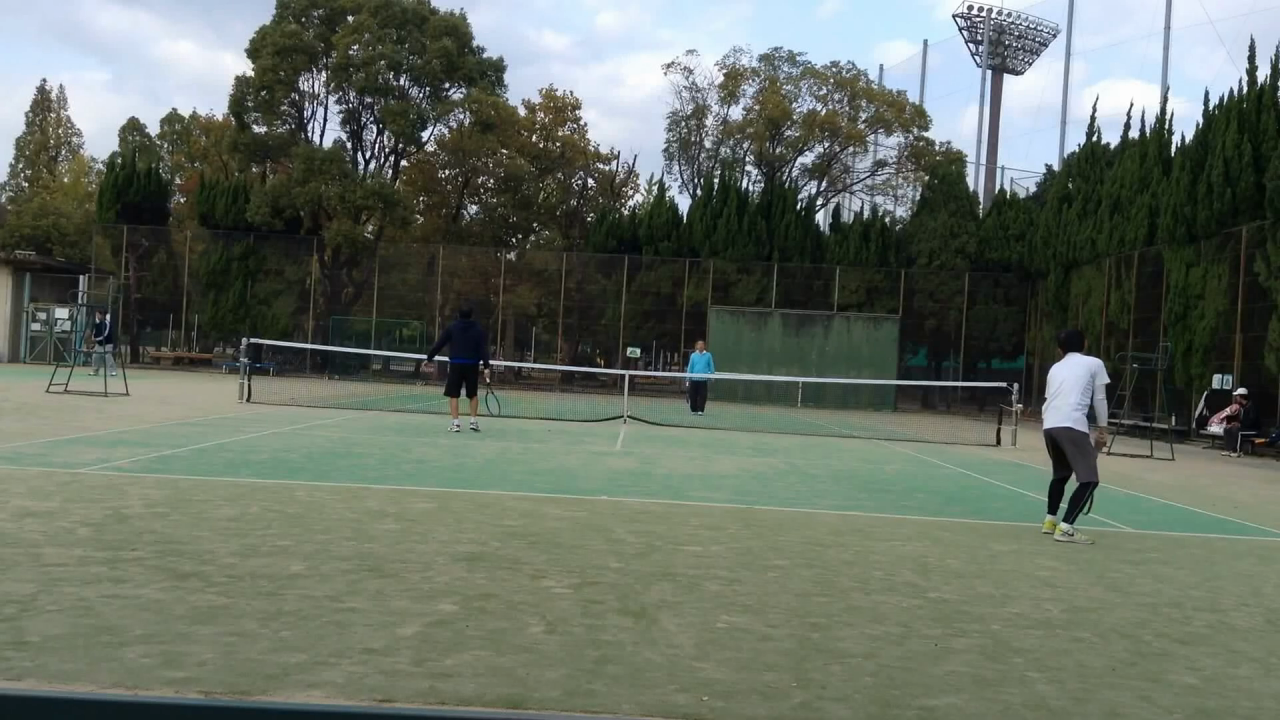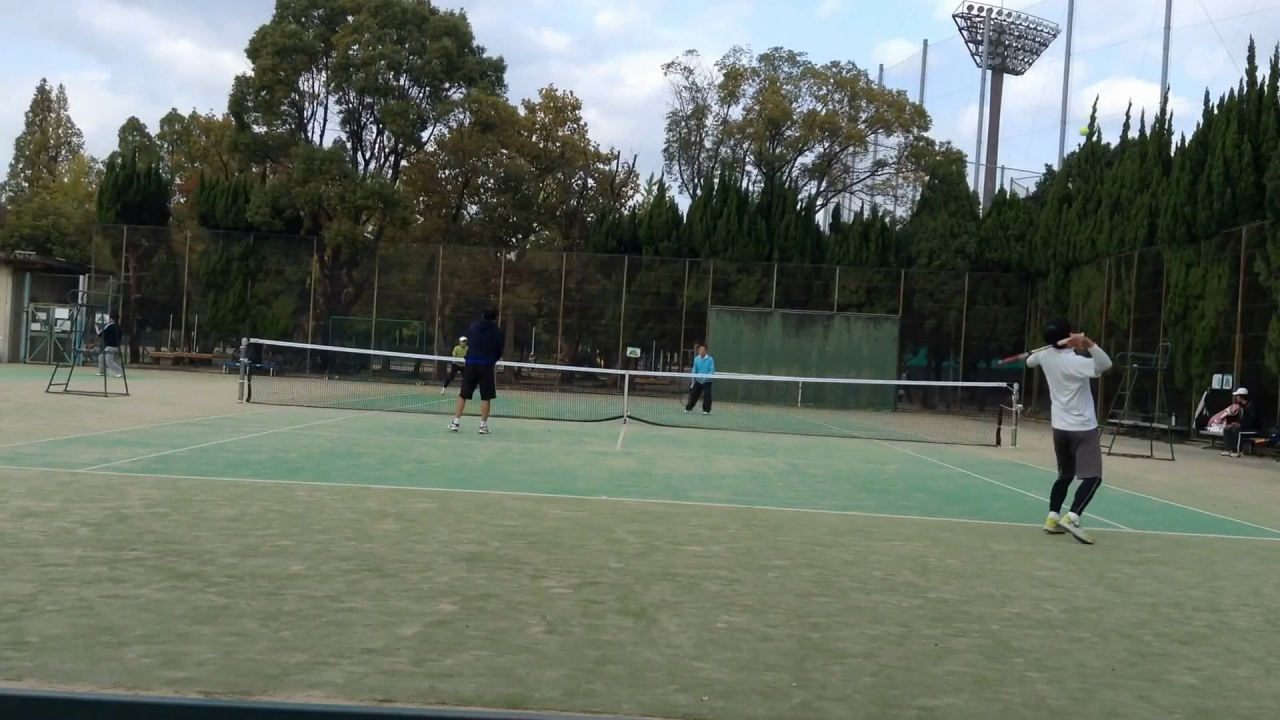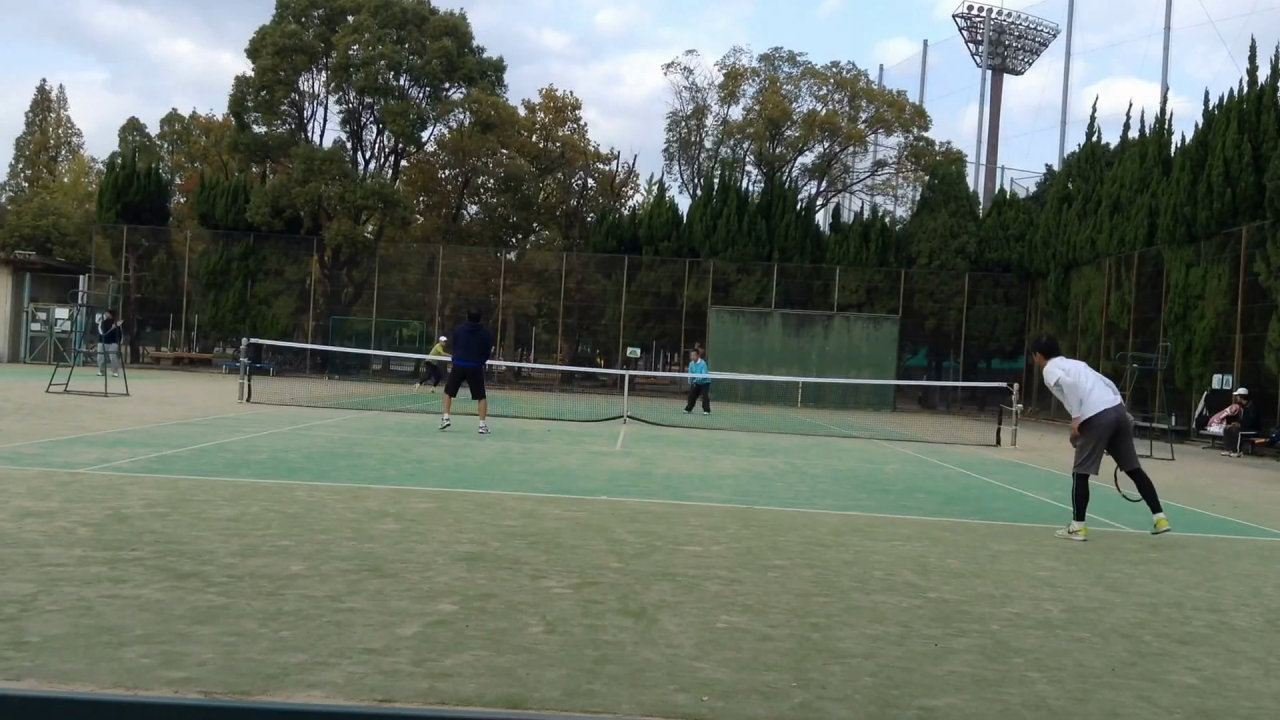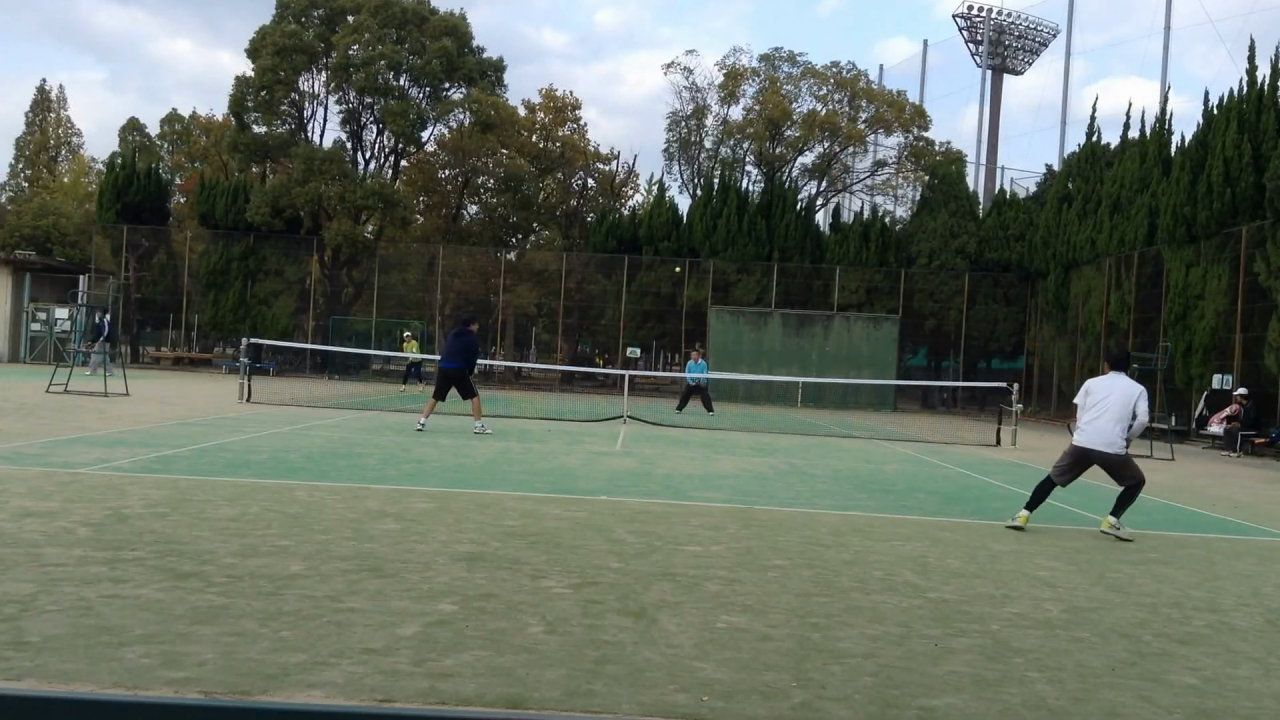
dt=1s
person 1, frame 1
left shoulder: (1055, 368)
right shoulder: (1094, 363)
right elbow: (1100, 399)
right wrist: (1102, 429)
left hip: (1050, 426)
right hip: (1072, 426)
left knee: (1060, 475)
right knee: (1089, 480)
left ankle: (1050, 521)
right ankle: (1065, 527)
person 1, frame 2
left shoulder: (1046, 355)
right shoulder: (1075, 362)
left elbow: (1030, 361)
right elbow: (1104, 366)
left wrist: (1067, 342)
right wrist: (1089, 344)
left hip: (1060, 428)
right hip: (1084, 428)
left knee: (1065, 475)
right knee: (1092, 477)
left ankle: (1053, 518)
right ankle: (1071, 518)
person 1, frame 3
left shoulder: (1050, 369)
right shoulder: (1078, 363)
left elbow: (1069, 384)
right elbow: (1110, 384)
left wrist: (1076, 418)
right wrist: (1123, 412)
left hip: (1094, 418)
right hip: (1116, 410)
left knee: (1081, 473)
right knee: (1133, 469)
left ankle: (1077, 527)
right ankle: (1160, 518)
person 1, frame 4
left shoulder: (1091, 384)
right shoulder: (1138, 389)
left elbow: (1079, 416)
right elbow: (1143, 421)
right wrist: (1126, 438)
left hip: (1081, 443)
right hip: (1112, 449)
left knee: (1054, 479)
right knee: (1136, 482)
left ankle: (1023, 515)
right ankle: (1112, 522)
